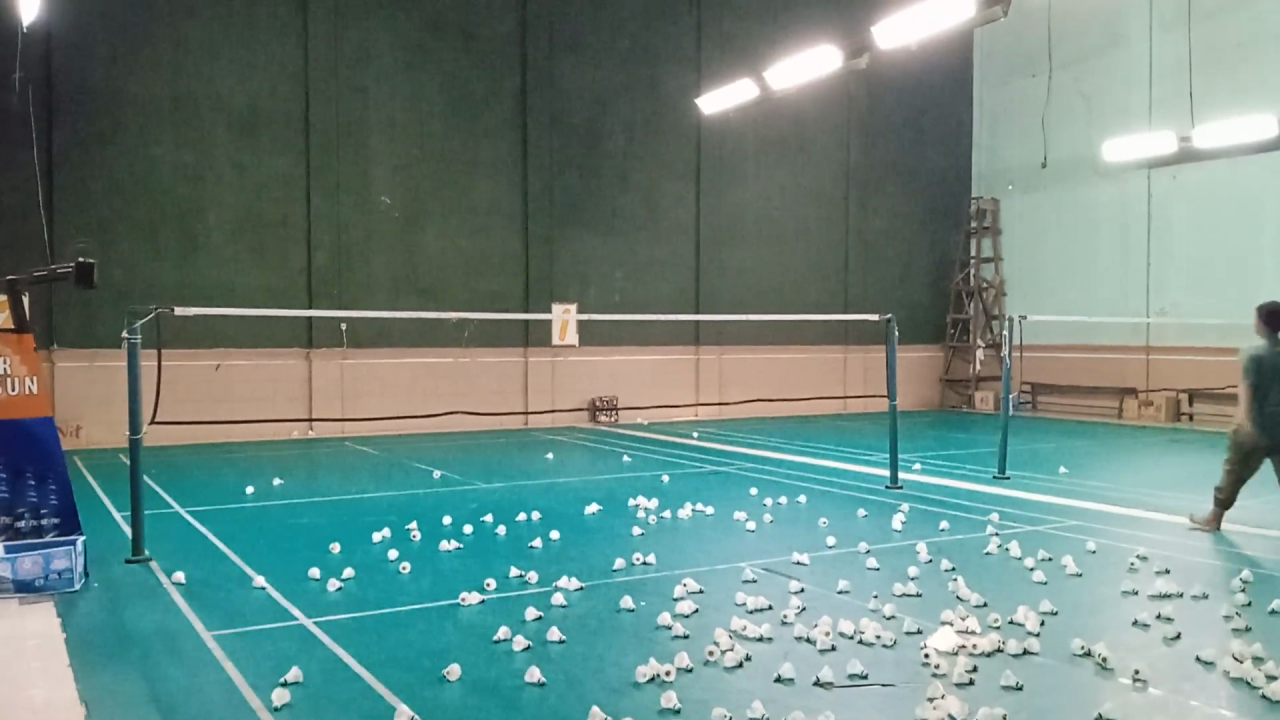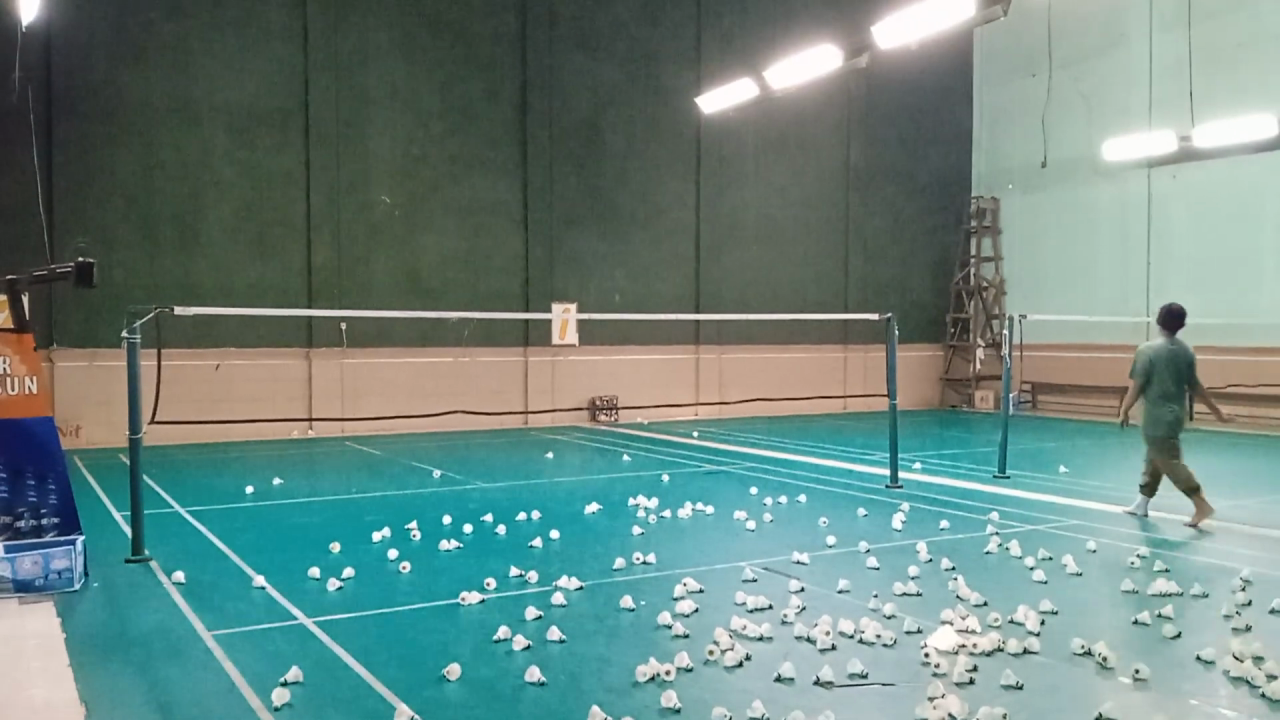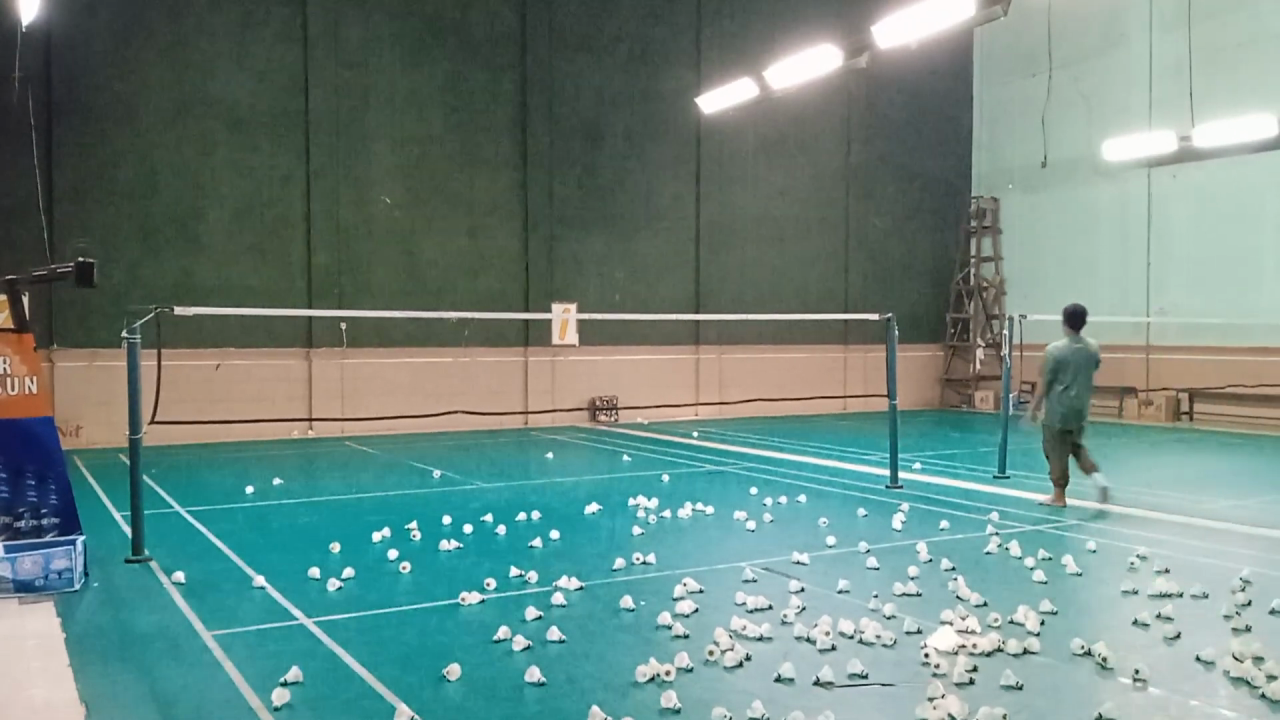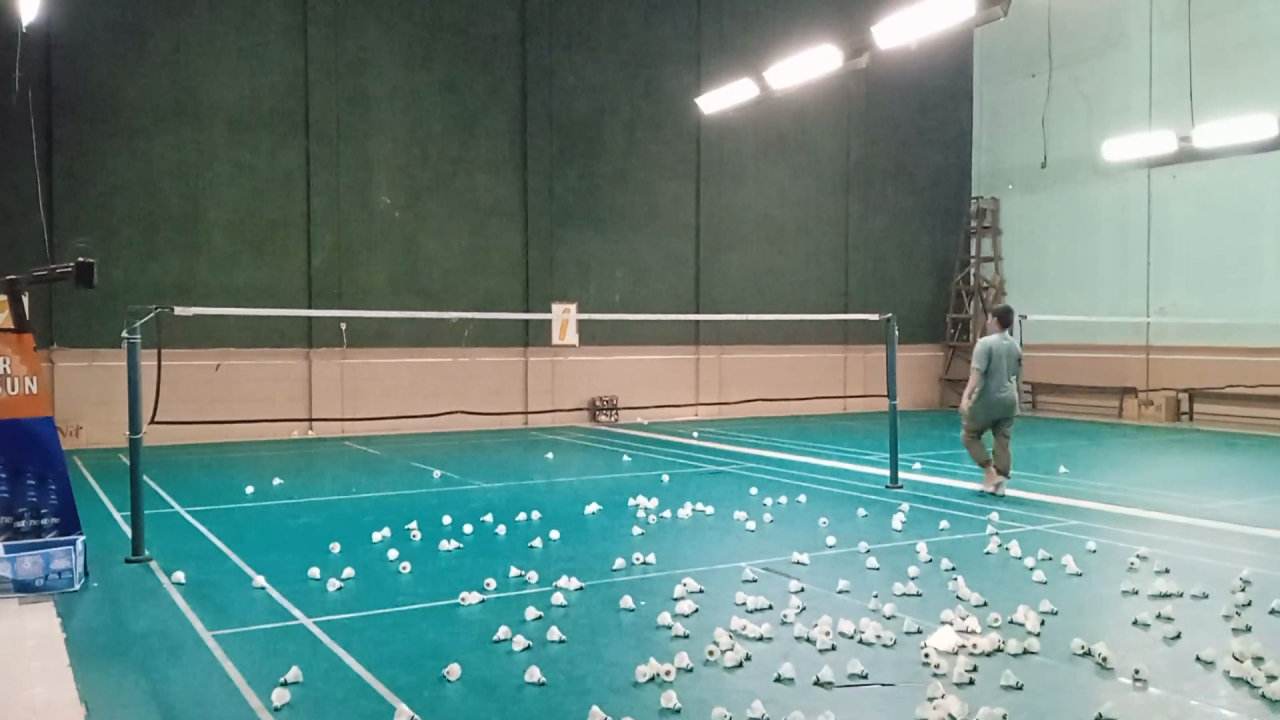
dt=0.7s
person 1, frame 1
left shoulder: (1254, 354)
left elbow: (1246, 388)
left wrist: (1243, 419)
left hip: (1255, 427)
left knee: (1234, 471)
left ankle: (1215, 517)
person 1, frame 2
left shoulder: (1146, 350)
right shoulder: (1186, 351)
left elbow: (1137, 386)
right elbow: (1194, 385)
left wrist: (1124, 410)
right wrist: (1215, 409)
left hip: (1157, 418)
right hip: (1175, 416)
left knee: (1171, 464)
right knee: (1154, 460)
left ankle: (1201, 505)
right ankle: (1141, 505)
person 1, frame 3
left shoulder: (1055, 350)
right shoulder: (1093, 348)
left elbow: (1044, 383)
right elbow: (1089, 376)
left wrist: (1034, 407)
left hip: (1058, 411)
right hip: (1080, 409)
left knee: (1056, 452)
right knee: (1076, 448)
left ankle: (1059, 495)
right ankle: (1098, 478)
person 1, frame 4
left shoulder: (986, 343)
right shoulder: (1015, 345)
left elbow: (977, 373)
left wrist: (966, 397)
right wrist: (1015, 396)
left hip: (987, 402)
right hip: (1009, 402)
left knee: (970, 436)
right knee: (1003, 442)
left ankle: (991, 473)
right ankle: (1001, 482)
